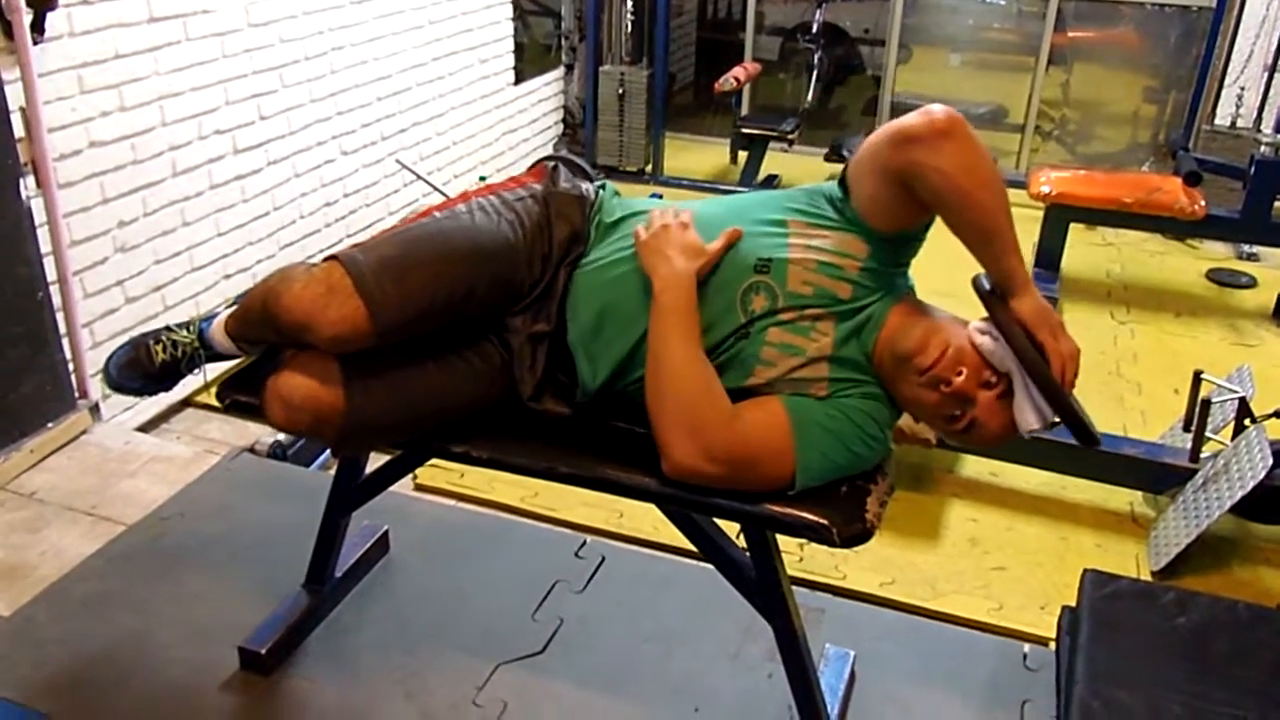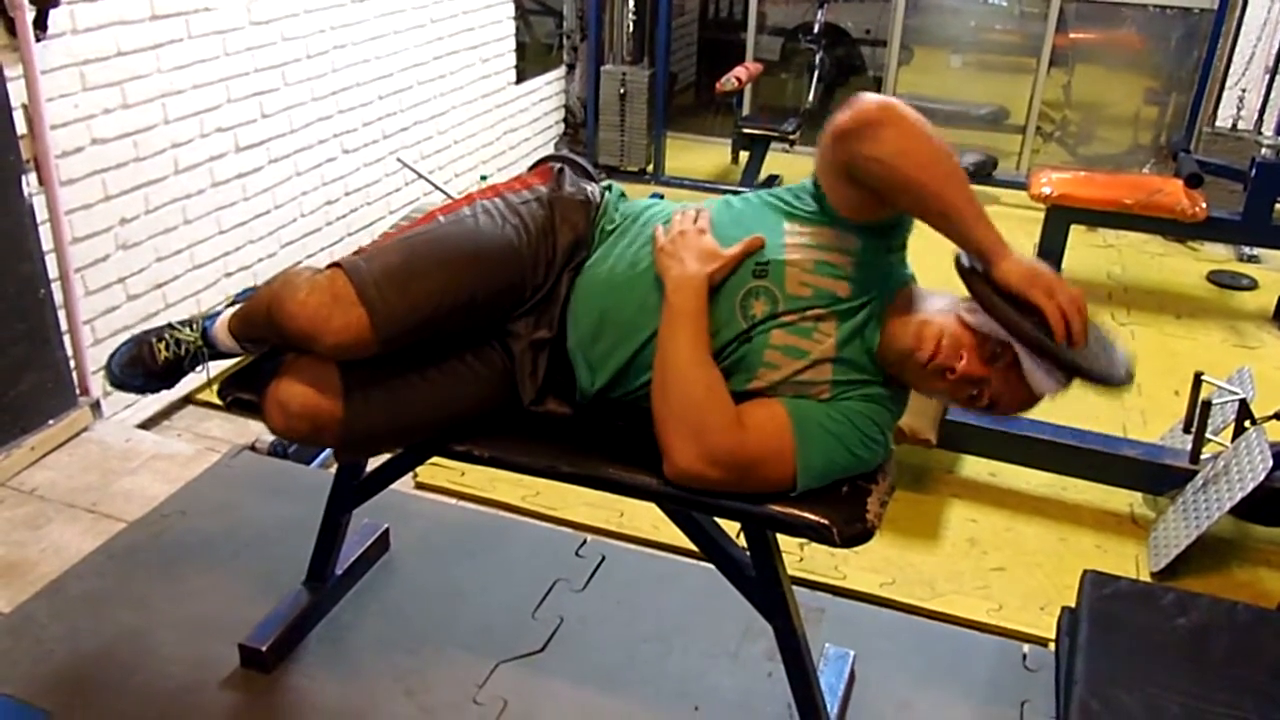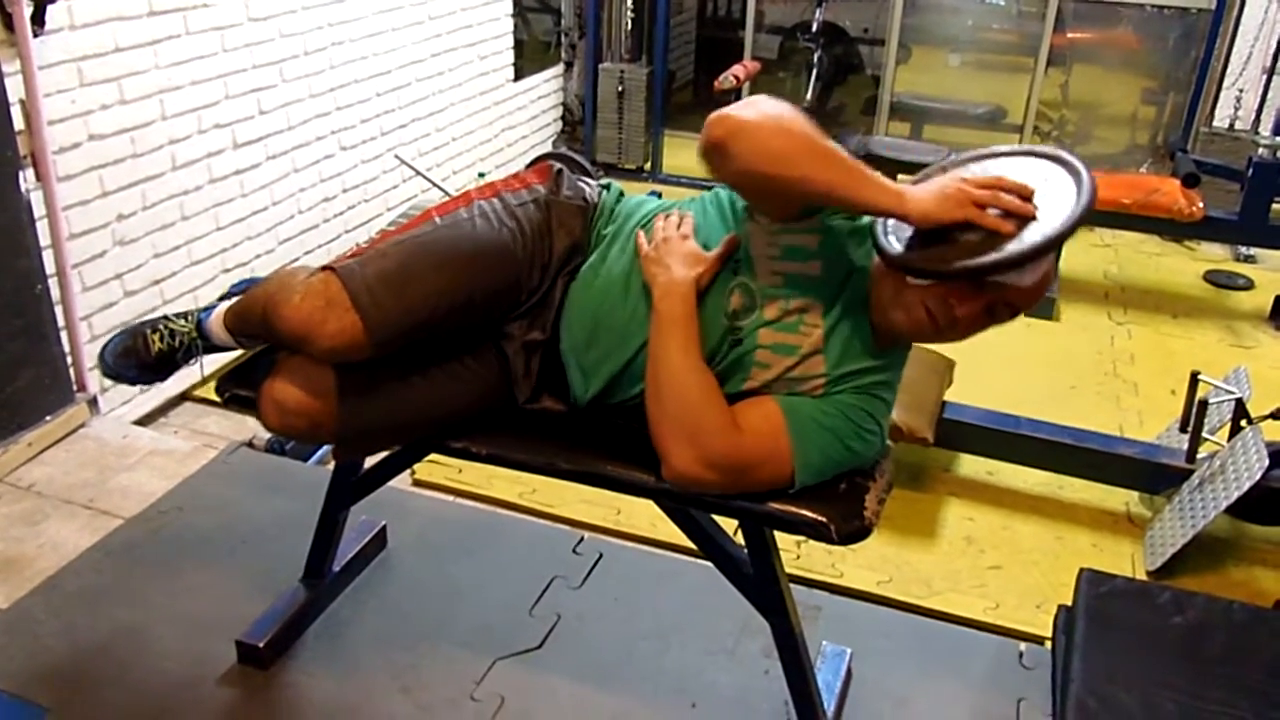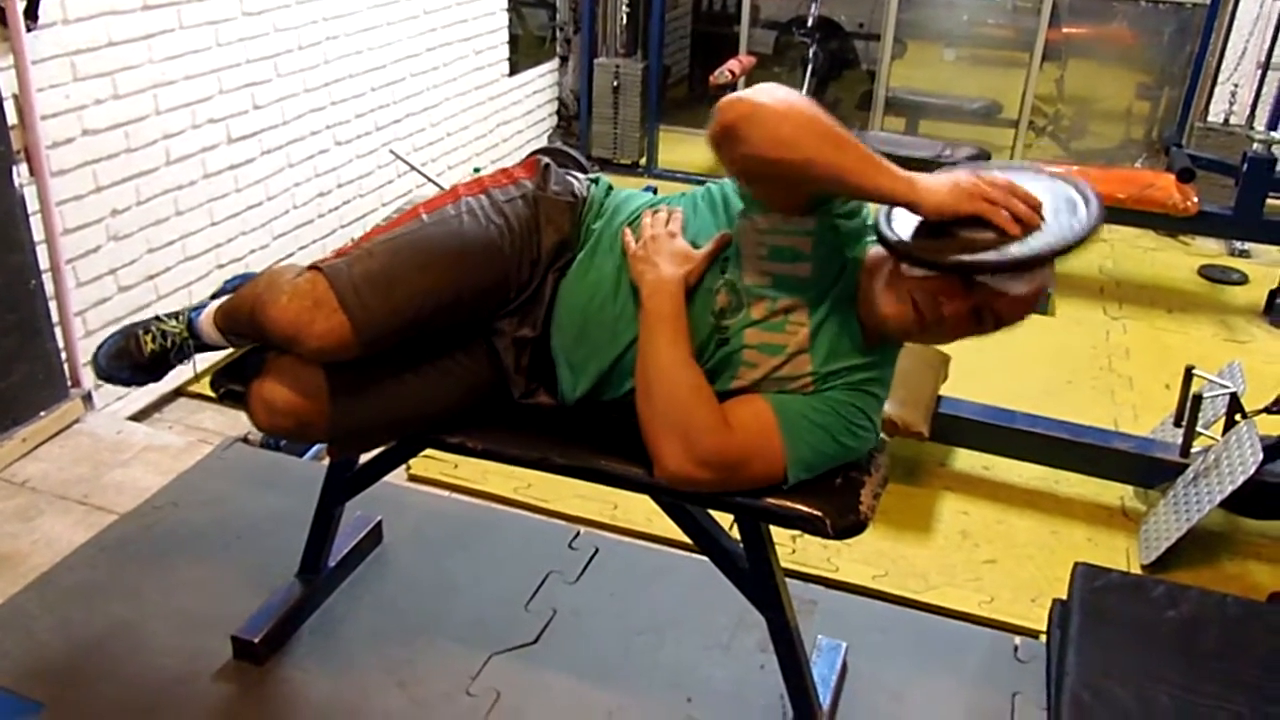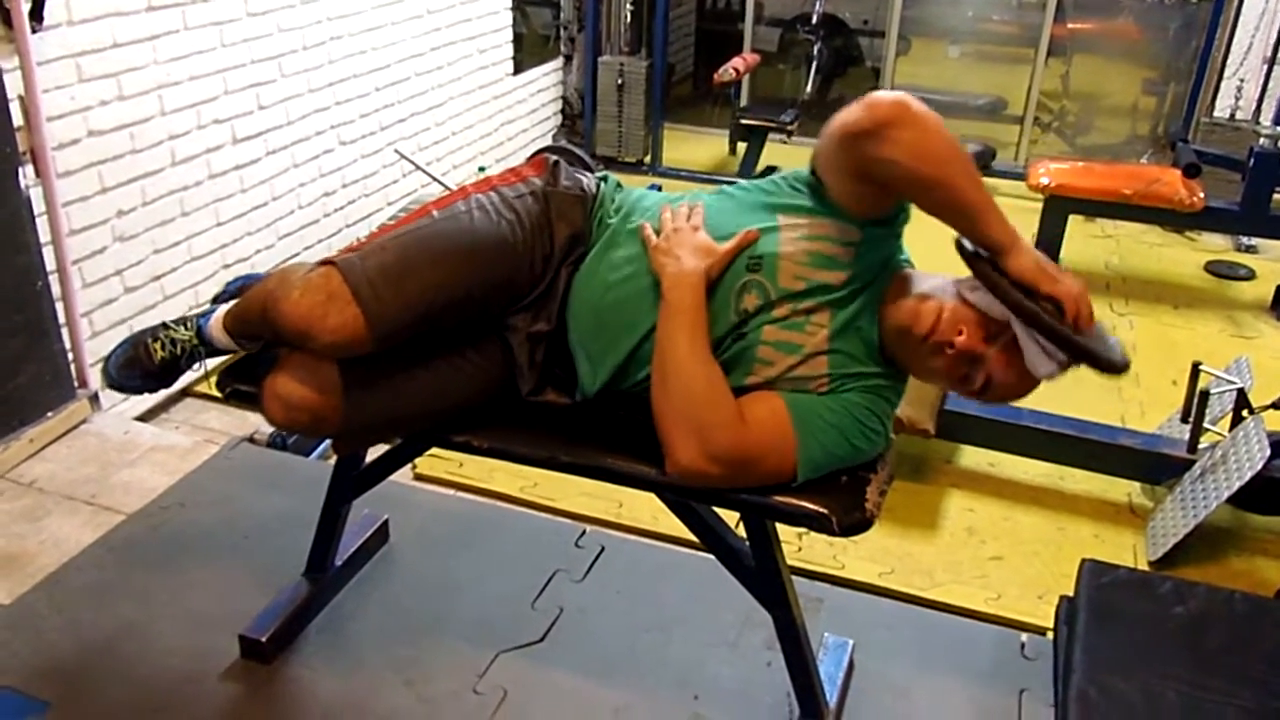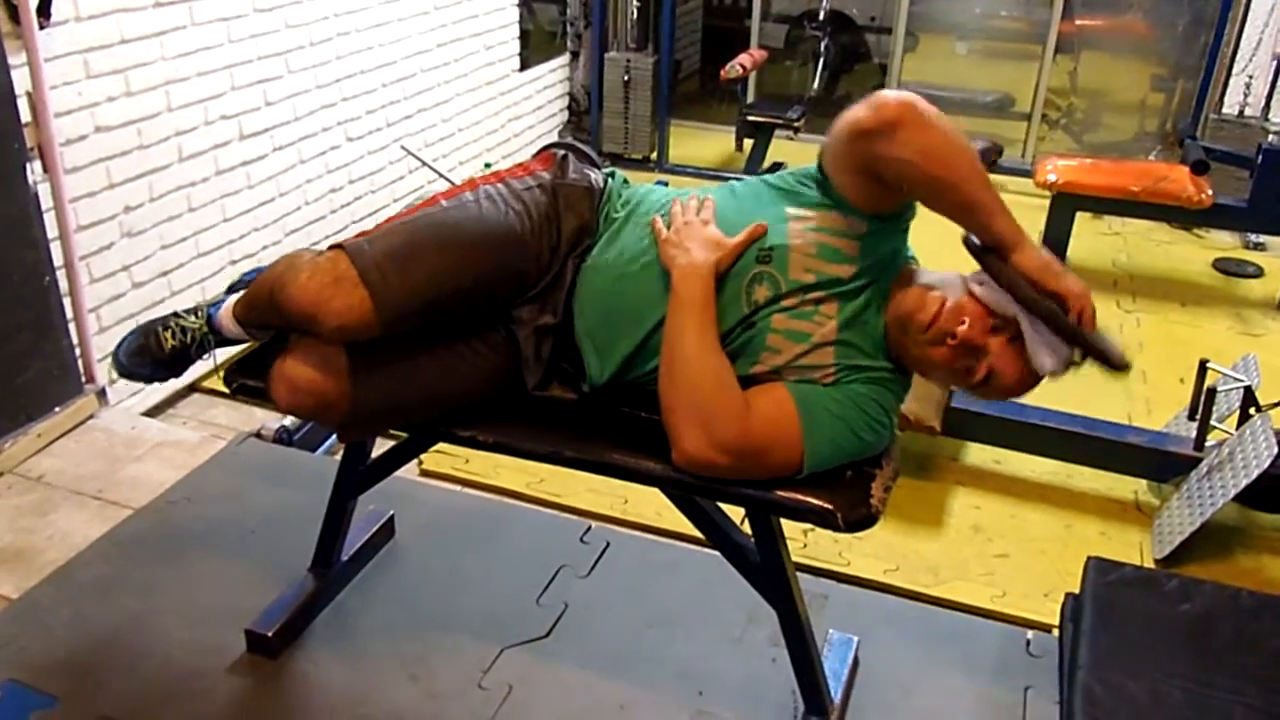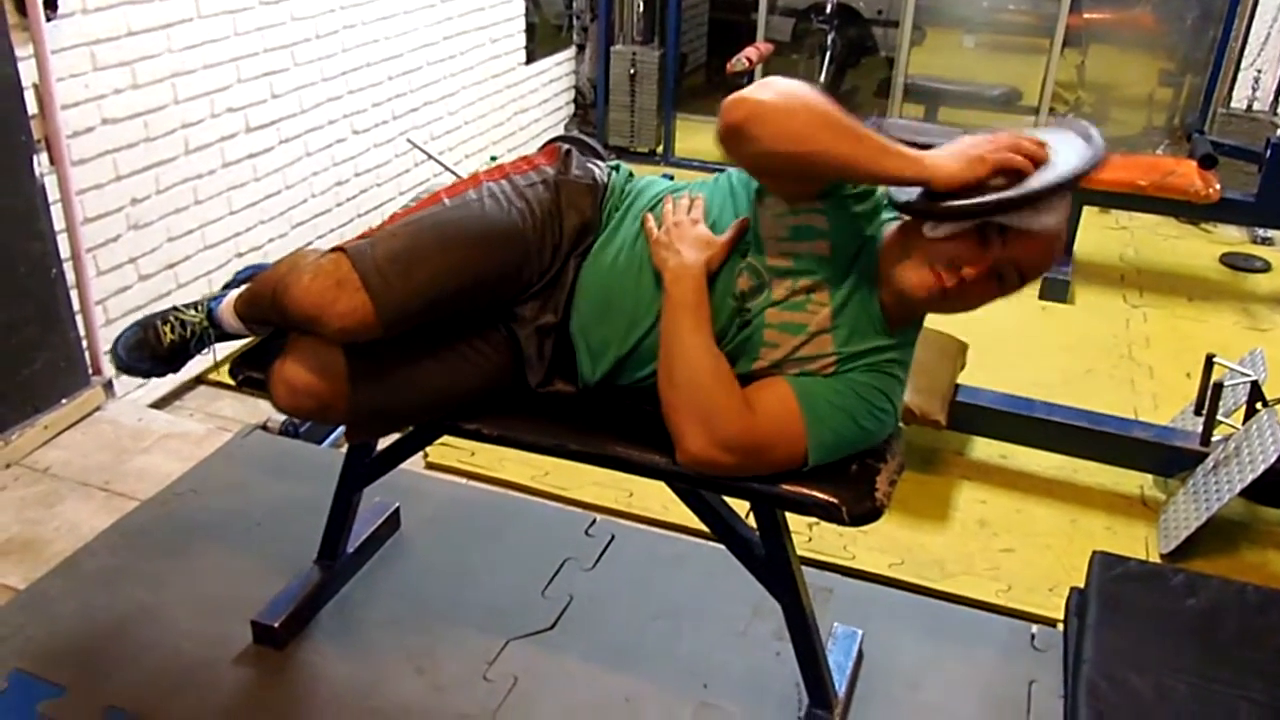
dt=0.3s
person 1, frame 1
left shoulder: (852, 425)
right shoulder: (877, 242)
left elbow: (693, 449)
right elbow: (930, 134)
left wrist: (674, 281)
right wrist: (1021, 292)
left hip: (543, 362)
left knee: (297, 402)
right knee: (324, 308)
left ankle: (259, 357)
right ankle: (227, 329)
person 1, frame 2
left shoulder: (856, 427)
right shoulder: (872, 236)
left elbow: (696, 455)
right elbow: (869, 122)
left wrist: (686, 285)
right wrist: (1003, 257)
left hip: (541, 364)
left knee: (297, 409)
right knee: (325, 319)
left ankle: (267, 345)
right ankle: (232, 326)
person 1, frame 3
left shoulder: (854, 413)
right shoulder: (847, 212)
left elbow: (696, 458)
right elbow: (731, 134)
left wrist: (673, 291)
right wrist: (909, 196)
left hip: (537, 364)
left knee: (292, 407)
right knee: (320, 318)
left ankle: (265, 325)
right ankle: (226, 319)
person 1, frame 4
left shoulder: (845, 409)
right shoulder: (839, 208)
left elbow: (688, 457)
right elbow: (742, 118)
left wrist: (662, 287)
right wrist: (923, 189)
left hip: (528, 363)
left knee: (283, 406)
right knee: (308, 321)
left ankle: (252, 327)
right ankle: (222, 317)
person 1, frame 5
left shoulder: (854, 417)
right shoulder: (864, 229)
left elbow: (698, 453)
right elbow: (884, 118)
left wrist: (684, 281)
right wrist: (1014, 252)
left hip: (540, 355)
left knee: (296, 401)
right knee: (321, 315)
left ankle: (270, 329)
right ankle: (230, 321)
person 1, frame 6
left shoulder: (860, 409)
right shoulder: (872, 230)
left elbow: (703, 443)
right elbow: (891, 119)
left wrist: (692, 276)
right wrist: (1021, 250)
left hip: (544, 346)
left knee: (302, 384)
right knee: (329, 299)
left ankle: (274, 313)
right ankle: (237, 312)
person 1, frame 7
left shoulder: (867, 389)
right shoulder: (859, 188)
left elbow: (710, 442)
right elbow: (749, 115)
left wrist: (685, 273)
right wrist: (930, 165)
left hip: (547, 345)
left knee: (304, 386)
right knee: (330, 297)
left ankle: (264, 311)
right ankle: (239, 305)
